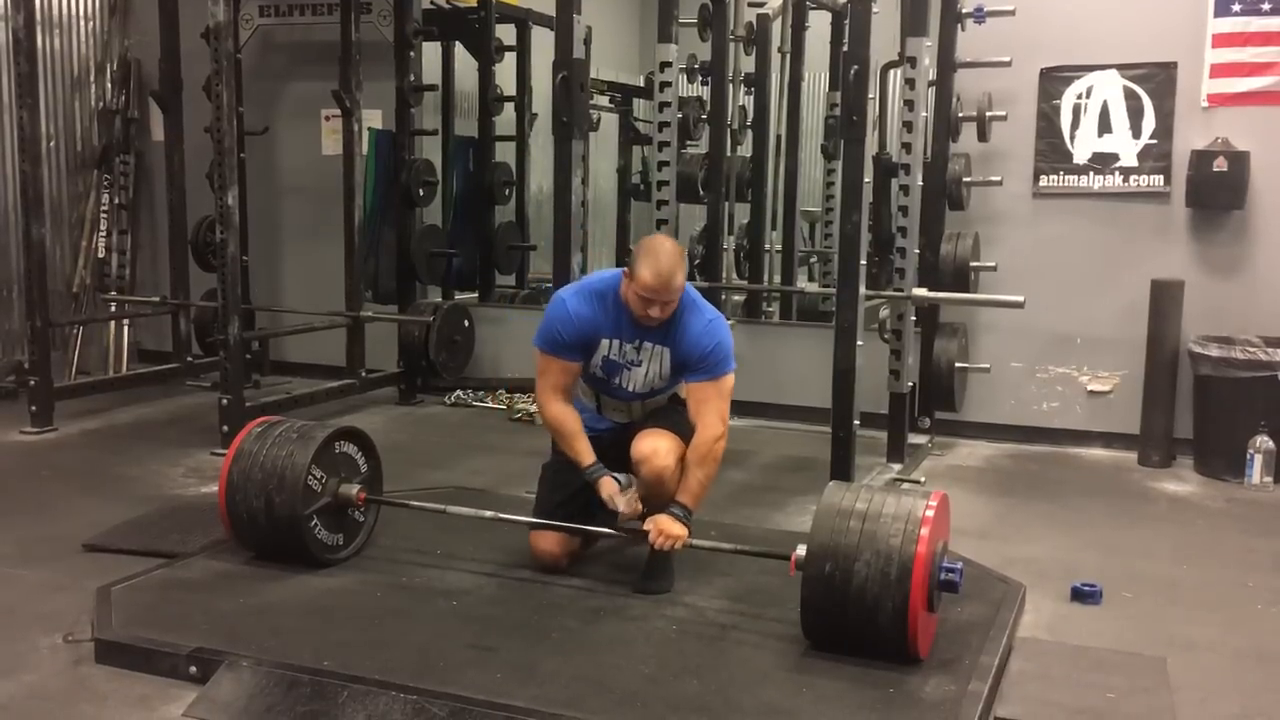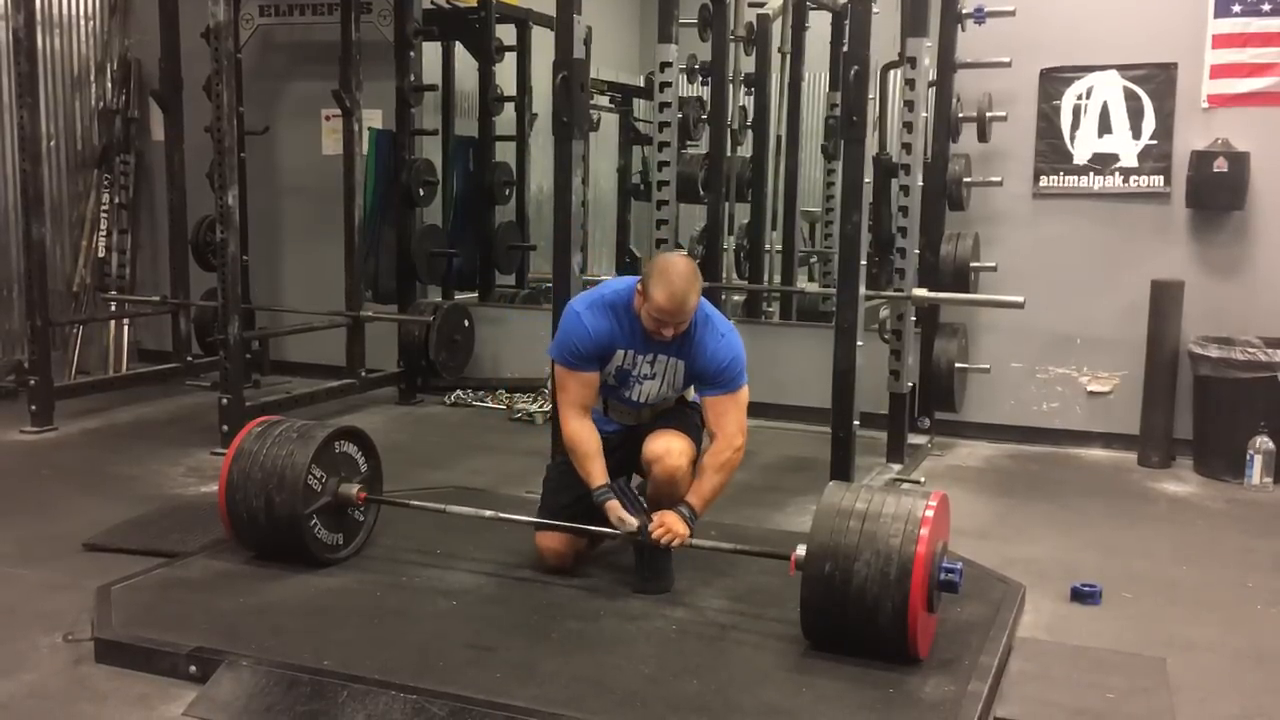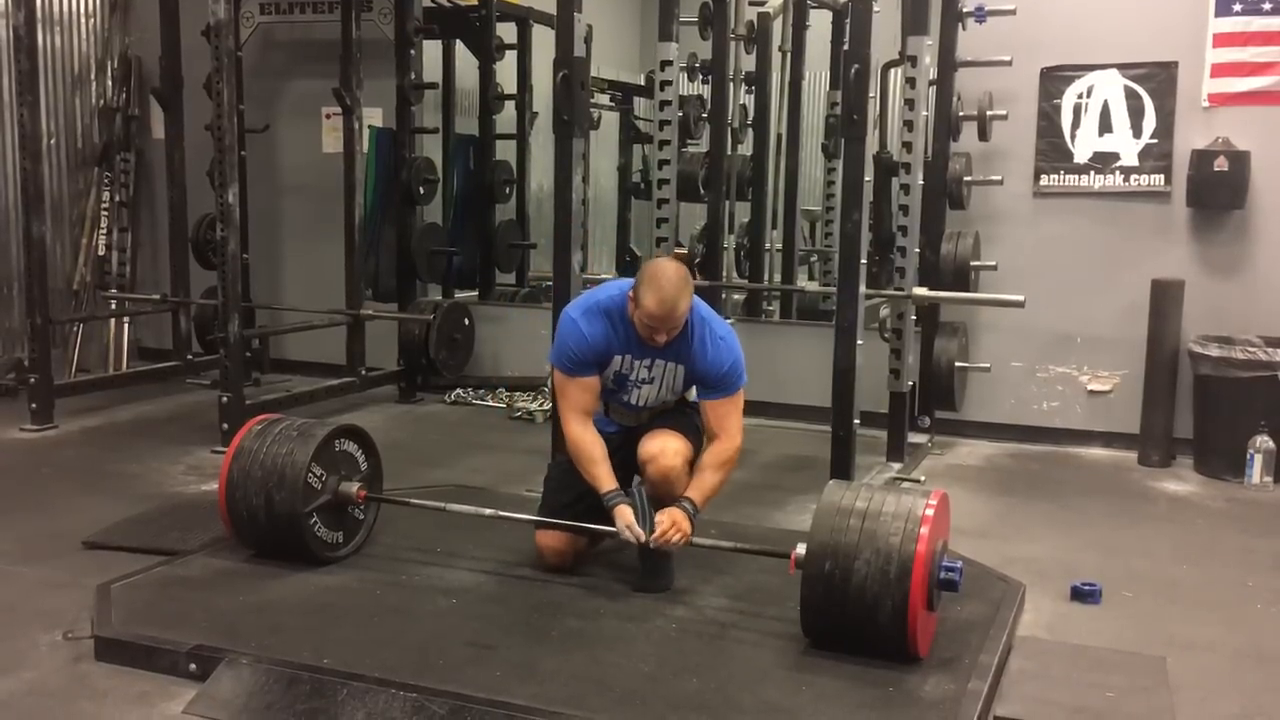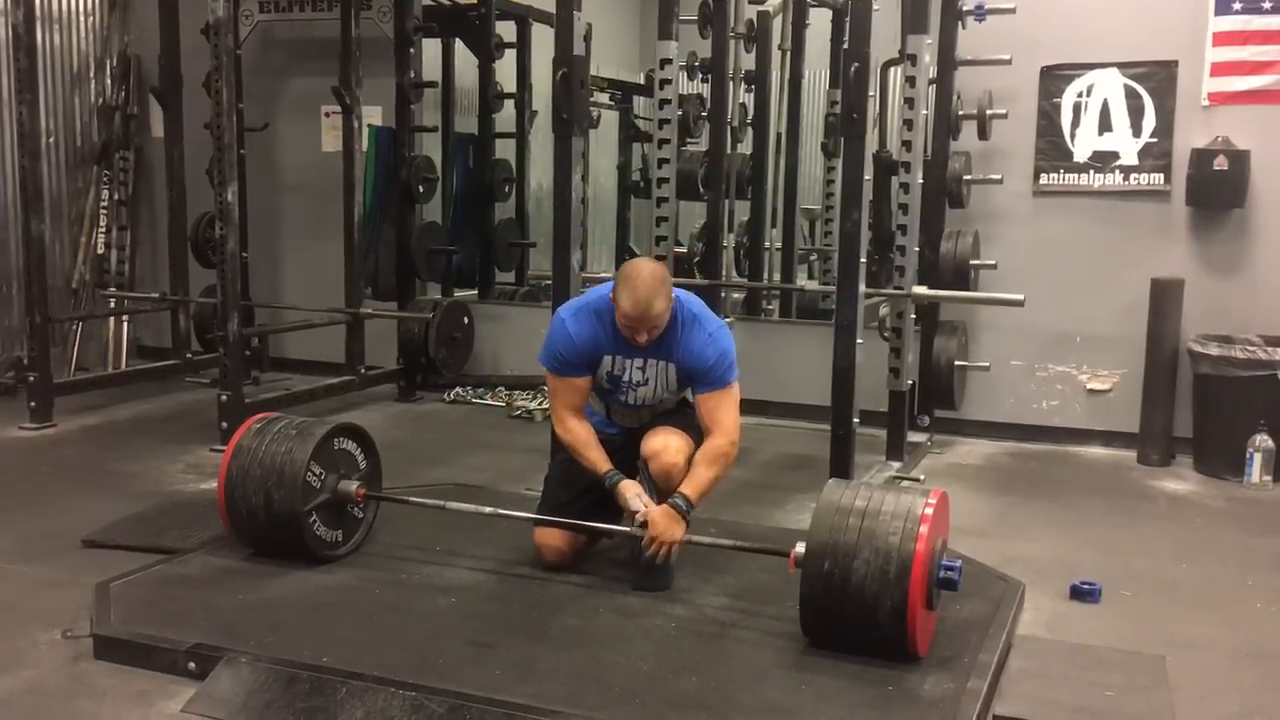
dt=0.4s
person 1, frame 1
left shoulder: (706, 328)
right shoulder: (573, 306)
left elbow: (711, 429)
right elbow: (553, 398)
left wrist: (680, 511)
right wrist: (596, 473)
left hip: (660, 413)
right hip: (592, 420)
left knee: (655, 458)
right knee: (549, 552)
left ankle: (659, 543)
right ankle: (619, 511)
person 1, frame 2
left shoulder: (718, 340)
right shoulder: (586, 316)
left elbow: (730, 440)
right elbow: (575, 416)
left wrist: (686, 511)
right wrist: (604, 497)
left hip: (667, 416)
right hip: (601, 422)
left knee: (668, 459)
right knee: (554, 552)
left ankle: (658, 546)
person 1, frame 3
left shoulder: (716, 342)
right shoulder: (583, 321)
left elbow: (725, 440)
right elbow: (579, 424)
left wrist: (687, 508)
right wrist: (616, 502)
left hip: (668, 417)
right hip: (602, 421)
left knee: (662, 459)
right knee: (554, 550)
left ankle: (660, 549)
person 1, frame 4
left shoulder: (707, 336)
right shoulder: (573, 324)
left elbow: (724, 436)
right elbow: (567, 418)
left wrist: (679, 507)
right wrist: (615, 482)
left hip: (667, 420)
right hip: (601, 427)
left knee: (664, 455)
right knee: (552, 549)
left ankle: (658, 547)
right ankle: (612, 514)
